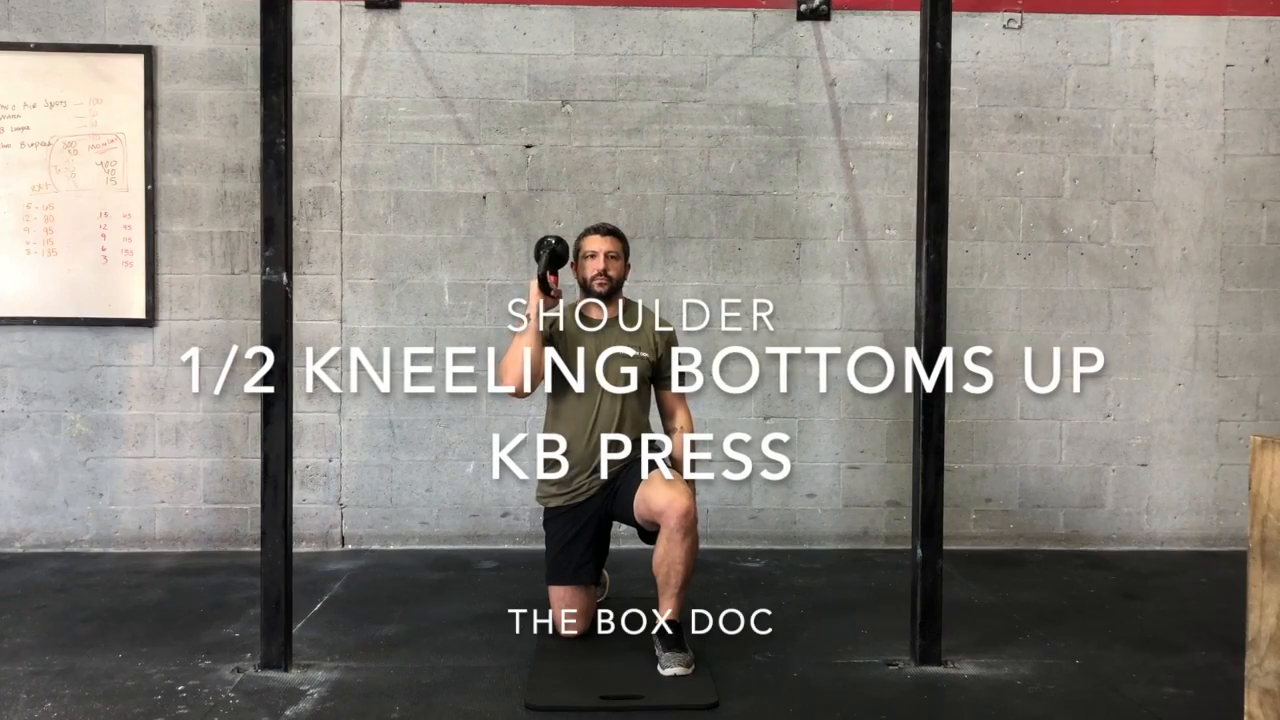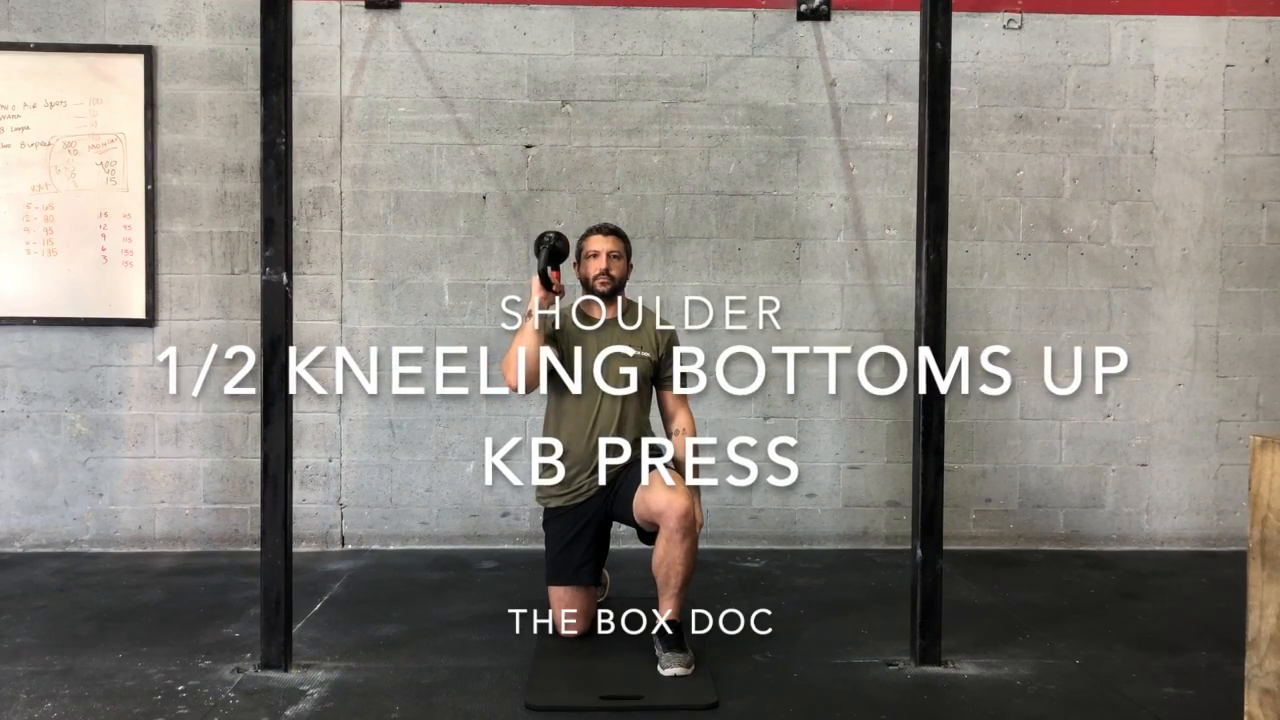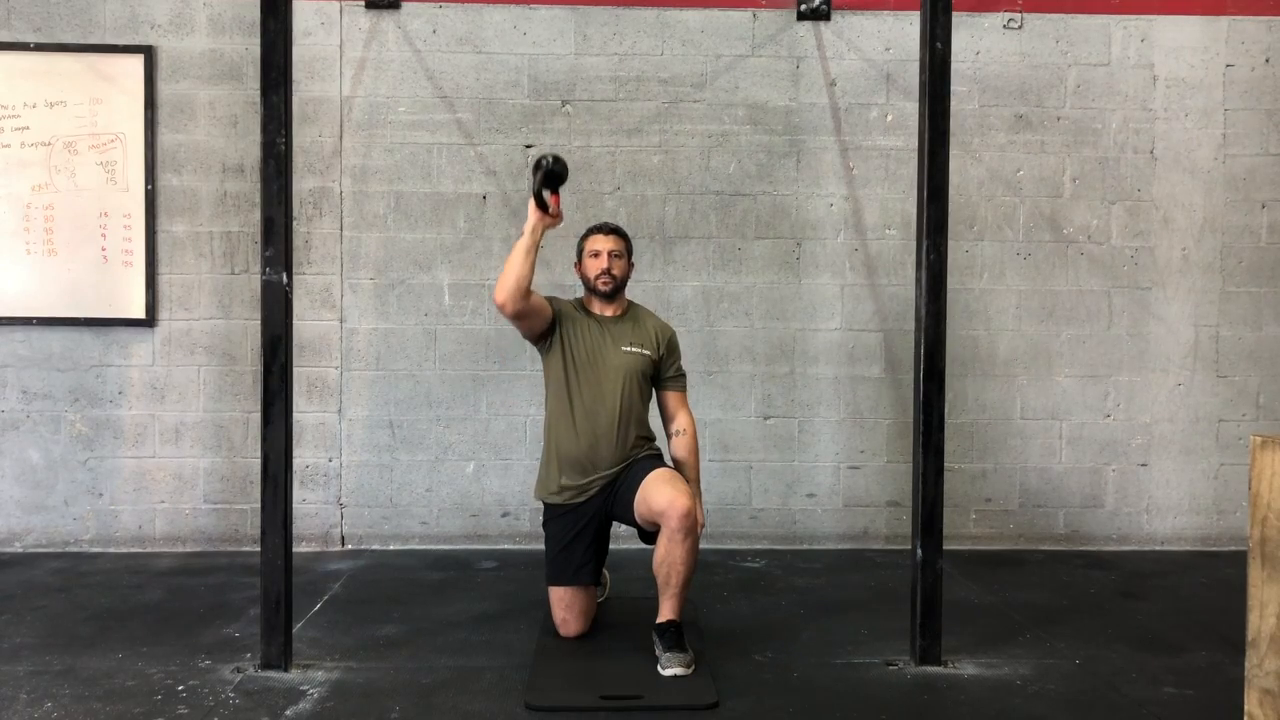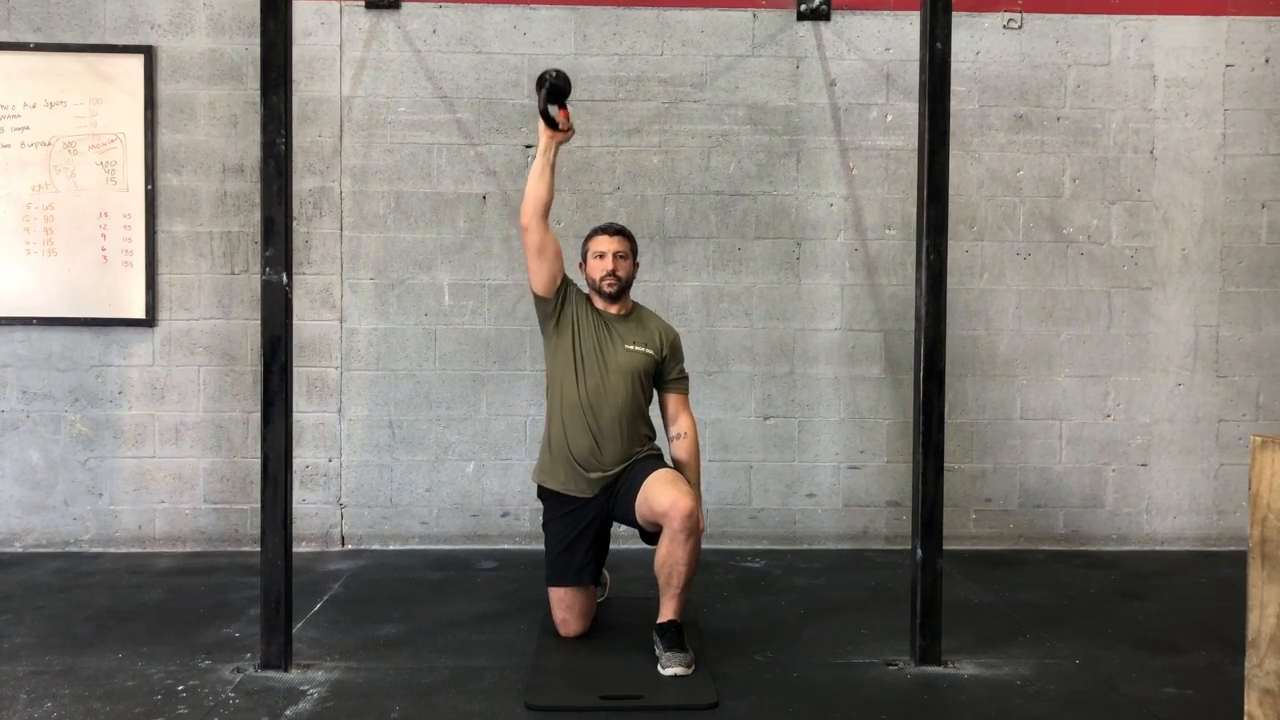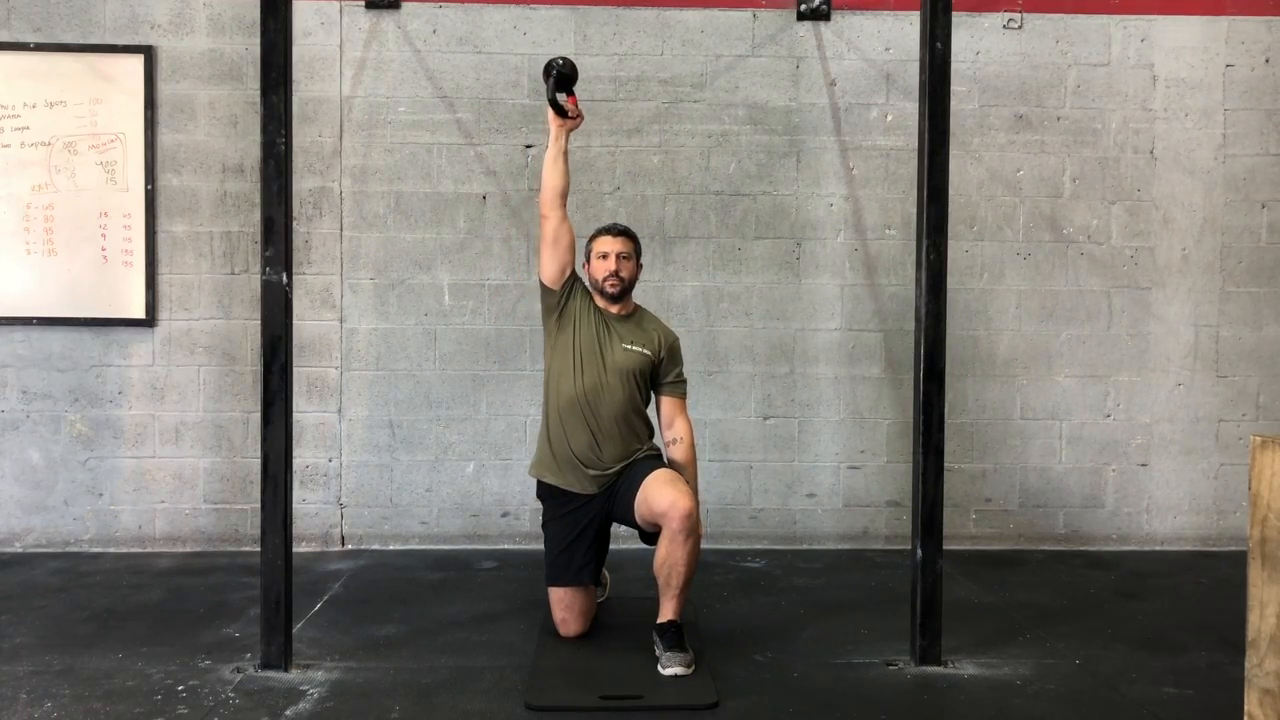
dt=1s
person 1, frame 1
left shoulder: (655, 331)
right shoulder: (554, 325)
left elbow: (675, 414)
right elbow: (515, 384)
left wrist: (686, 483)
right wrist: (535, 309)
left hip: (631, 467)
right hip: (568, 486)
left knee: (679, 508)
right knee: (571, 627)
left ankle: (668, 627)
right ankle: (593, 579)
person 1, frame 2
left shoulder: (656, 331)
right shoulder: (554, 325)
left elbow: (677, 415)
right elbow: (517, 380)
left wrist: (692, 488)
right wrist: (538, 305)
left hip: (632, 469)
right hip: (568, 486)
left knee: (678, 509)
right knee: (571, 627)
left ankle: (668, 627)
right ankle: (592, 580)
person 1, frame 3
left shoulder: (657, 332)
right shoulder: (556, 319)
left elbow: (678, 419)
right elbow: (507, 300)
left wrist: (694, 491)
right wrist: (535, 227)
left hip: (633, 469)
right hip: (569, 486)
left knee: (679, 509)
right knee: (571, 627)
left ankle: (668, 627)
right ankle: (593, 579)
person 1, frame 4
left shoulder: (660, 334)
right shoulder: (561, 310)
left elbow: (679, 421)
right elbow: (531, 224)
left wrist: (695, 496)
right wrist: (548, 146)
left hip: (635, 471)
right hip: (568, 485)
left knee: (681, 512)
right knee: (570, 627)
left ankle: (668, 627)
right ankle: (592, 575)
person 1, frame 5
left shoulder: (660, 338)
right shoulder: (565, 305)
left elbow: (675, 424)
right elbow: (551, 213)
left wrist: (692, 498)
right wrist: (559, 135)
left hip: (634, 469)
right hip: (566, 482)
left knee: (680, 512)
right knee: (570, 626)
left ankle: (668, 627)
right ankle: (593, 575)
